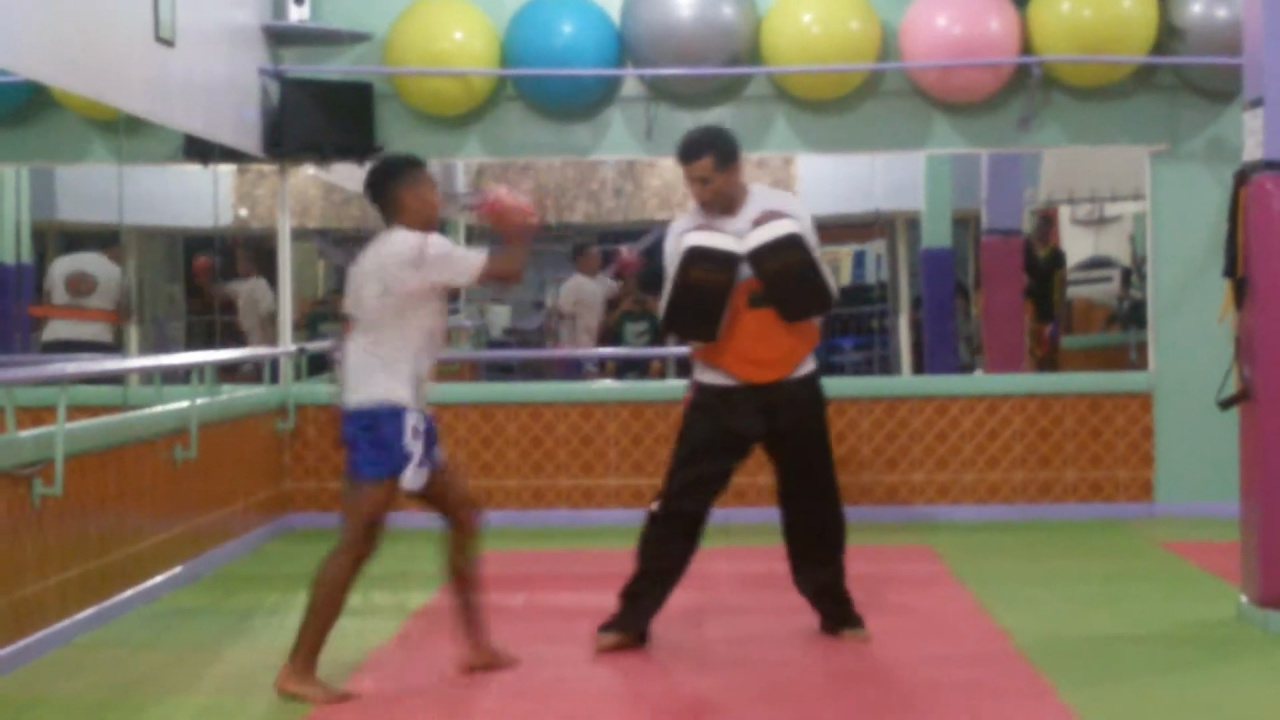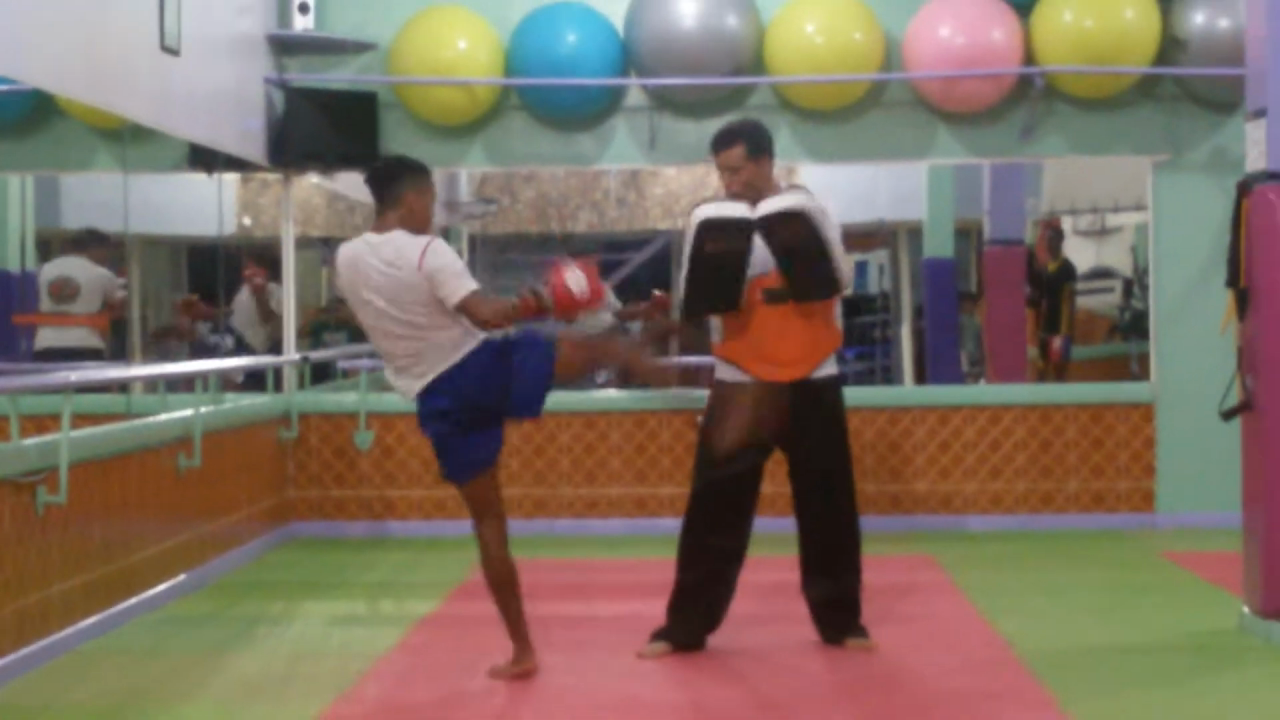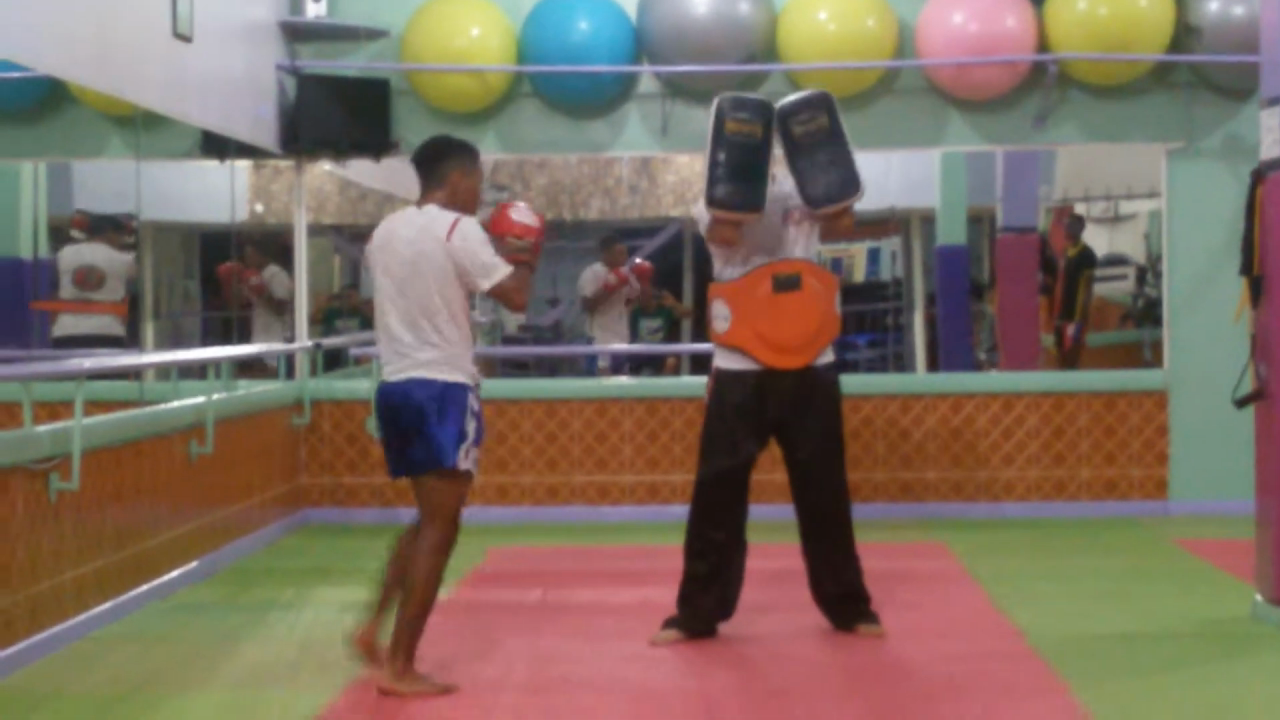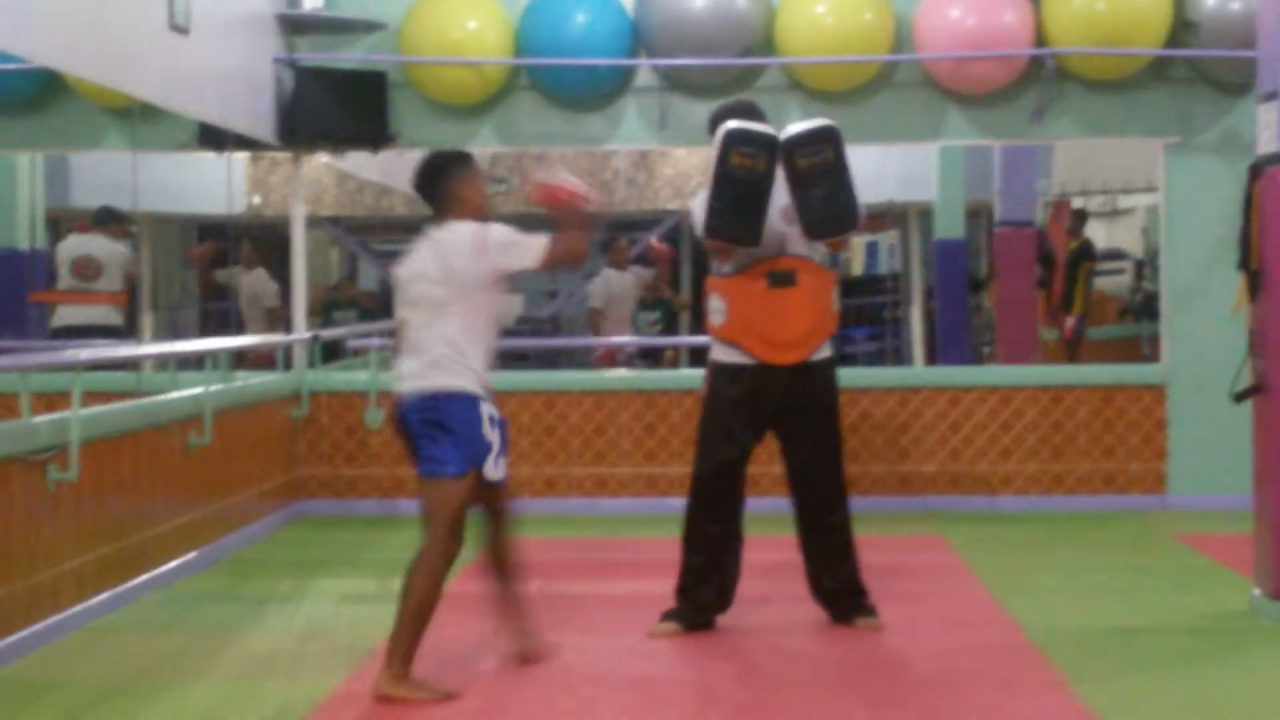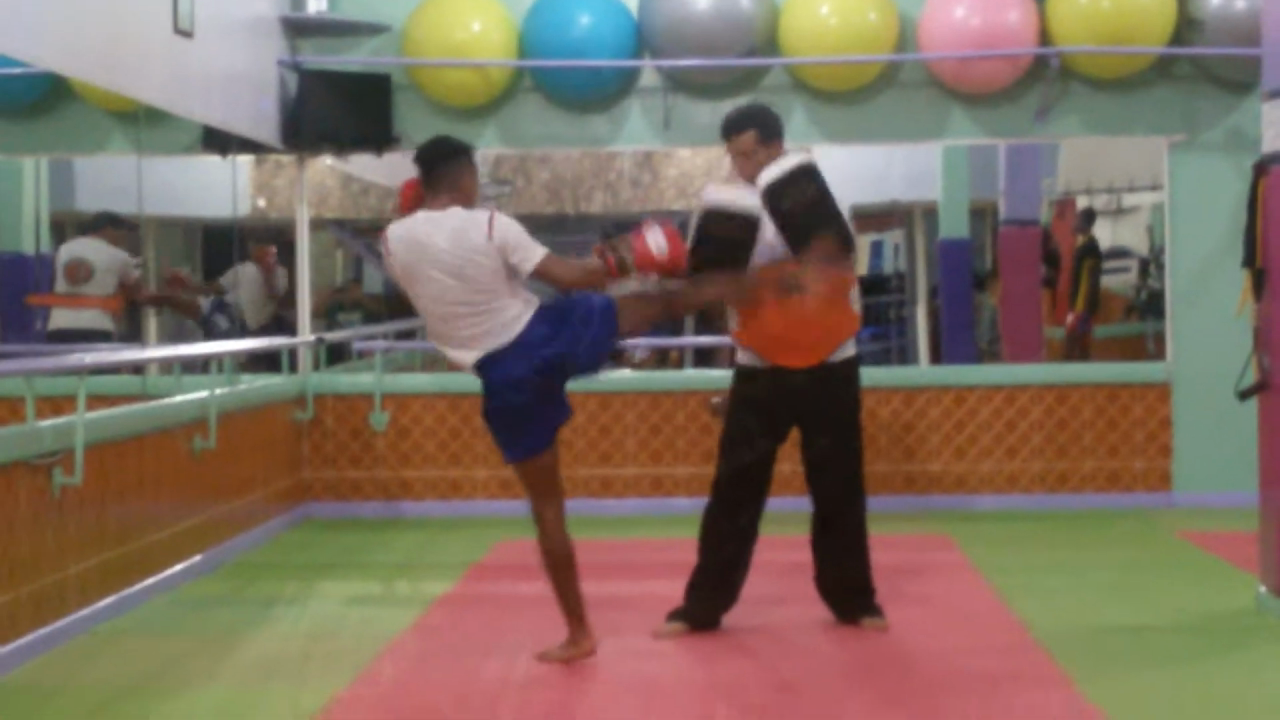
dt=0.4s
person 1, frame 1
left shoulder: (372, 258)
right shoulder: (425, 250)
left elbow: (352, 325)
right elbow: (508, 270)
right wrist: (516, 233)
left hip: (383, 408)
right hip: (389, 412)
left knee: (464, 511)
right knee: (358, 542)
left ankle: (477, 643)
right ankle: (299, 671)
person 1, frame 2
left shoulder: (347, 260)
right shoulder: (429, 253)
right elbow: (487, 317)
right wrist: (540, 301)
left hip: (442, 402)
right hip: (484, 368)
left knee: (490, 524)
right knee: (600, 349)
left ankle: (522, 650)
person 1, frame 3
left shoulder: (384, 231)
right shoulder: (459, 230)
right elbow: (516, 297)
right wrist: (522, 259)
left hip: (394, 388)
right hip: (444, 390)
left knee: (430, 520)
right knee: (439, 528)
left ankle: (374, 624)
right ankle: (397, 667)
person 1, frame 4
left shoulder: (414, 258)
right shoulder: (485, 239)
right elbow: (570, 250)
right wrist: (576, 219)
left hip: (418, 400)
right hip: (453, 402)
left knee: (497, 511)
right knee: (443, 537)
left ankle: (518, 626)
right ankle: (397, 673)
person 1, frame 5
left shoulder: (396, 240)
right shoulder: (490, 225)
right elbow: (570, 278)
right wrist: (616, 259)
left hip: (505, 378)
right hip: (546, 336)
left knee: (547, 507)
right knee: (652, 303)
left ankle: (578, 632)
person 2, frame 1
left shoulder: (785, 209)
right shoulder: (683, 232)
left hip: (791, 383)
right hip: (720, 388)
left knee: (814, 500)
right knee: (681, 500)
left ankle: (835, 609)
right ankle: (632, 617)
person 2, frame 2
left shoulder: (809, 211)
left elbow: (834, 283)
right elbow: (708, 293)
left hip: (812, 383)
right hip: (740, 384)
left knee: (829, 506)
right knee: (713, 505)
left ankle: (839, 619)
right ankle: (686, 626)
person 2, frame 3
left shoulder: (802, 194)
right shoulder: (713, 206)
left elbow: (841, 224)
right elbow: (725, 232)
left wrist: (821, 157)
right wrist: (731, 174)
left hip: (810, 370)
right hip: (740, 373)
left knee: (824, 493)
right knee: (717, 493)
left ankle: (847, 607)
right ankle: (698, 614)
person 2, frame 4
right shoulder: (709, 201)
right elbow: (720, 249)
left wrist: (823, 183)
left hip: (807, 364)
right hip: (737, 367)
left knee: (821, 487)
right knee: (713, 486)
left ankle: (845, 599)
right ankle: (696, 605)
person 2, frame 5
left shoulder: (813, 193)
right shoulder: (728, 206)
left elbow: (843, 258)
left wrist: (809, 223)
left hip: (828, 366)
right hip: (760, 369)
left knee: (839, 488)
right knee: (734, 488)
left ankle: (852, 600)
right ankle: (703, 605)
